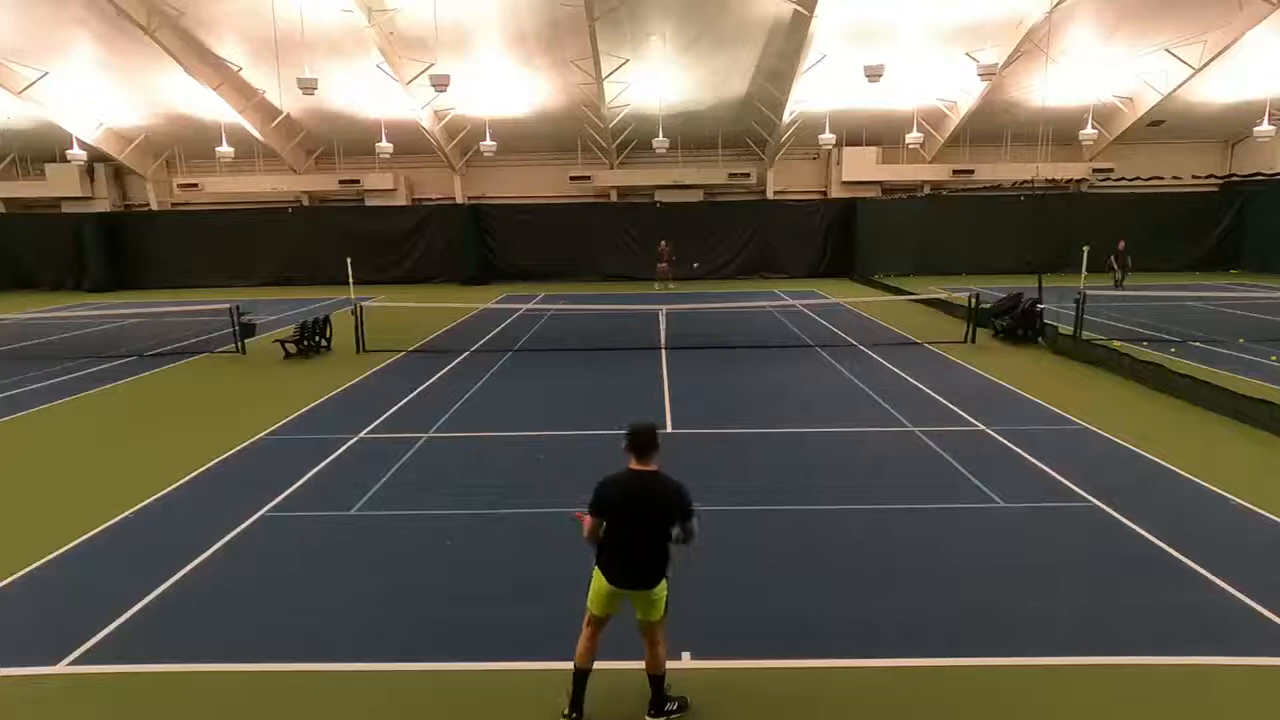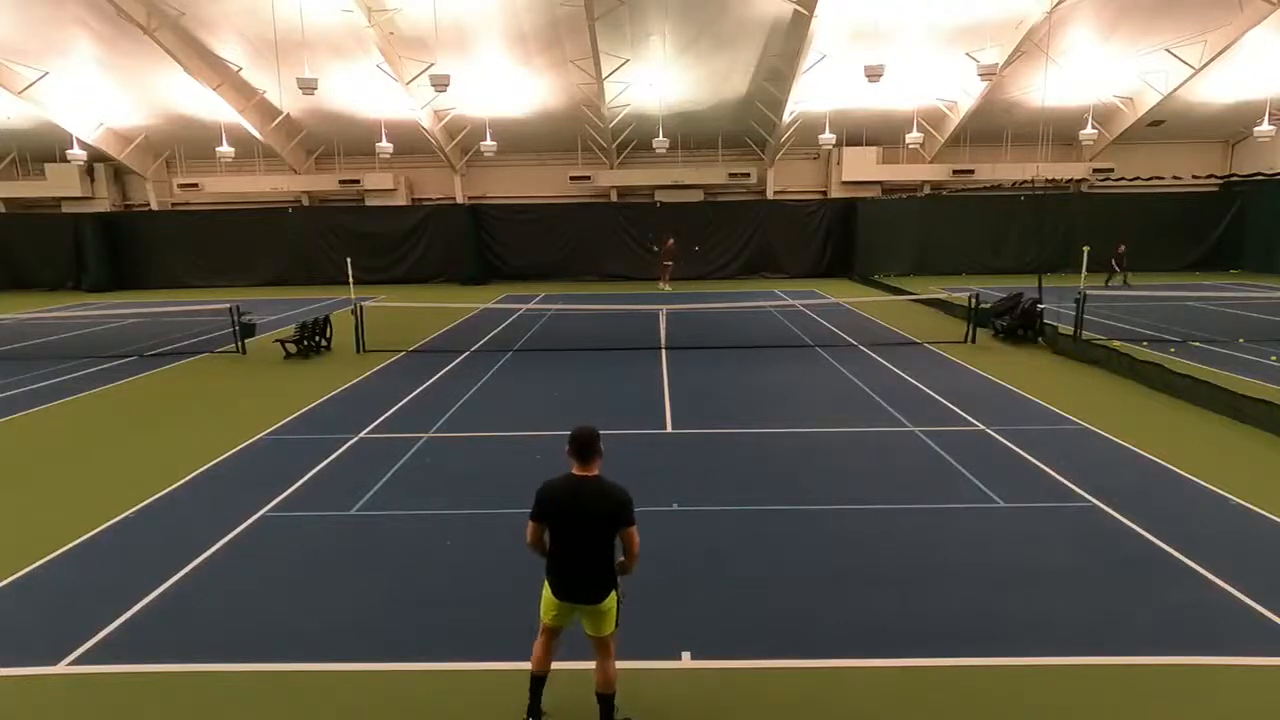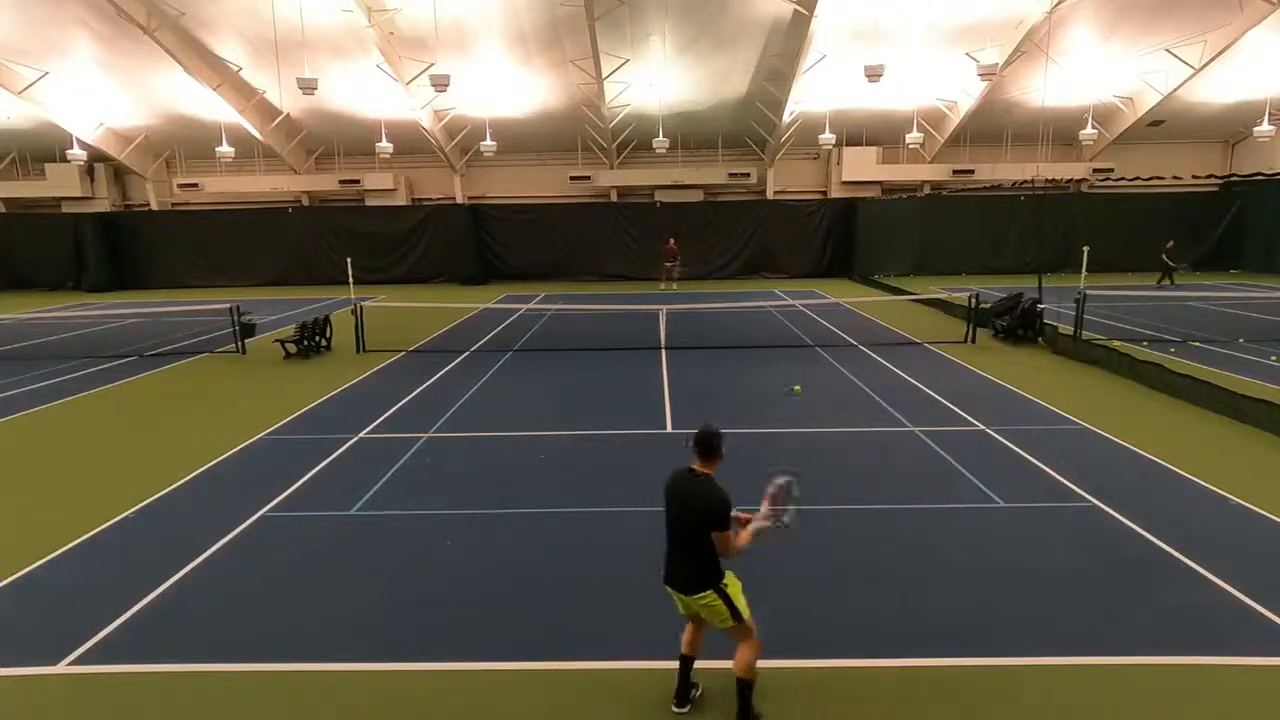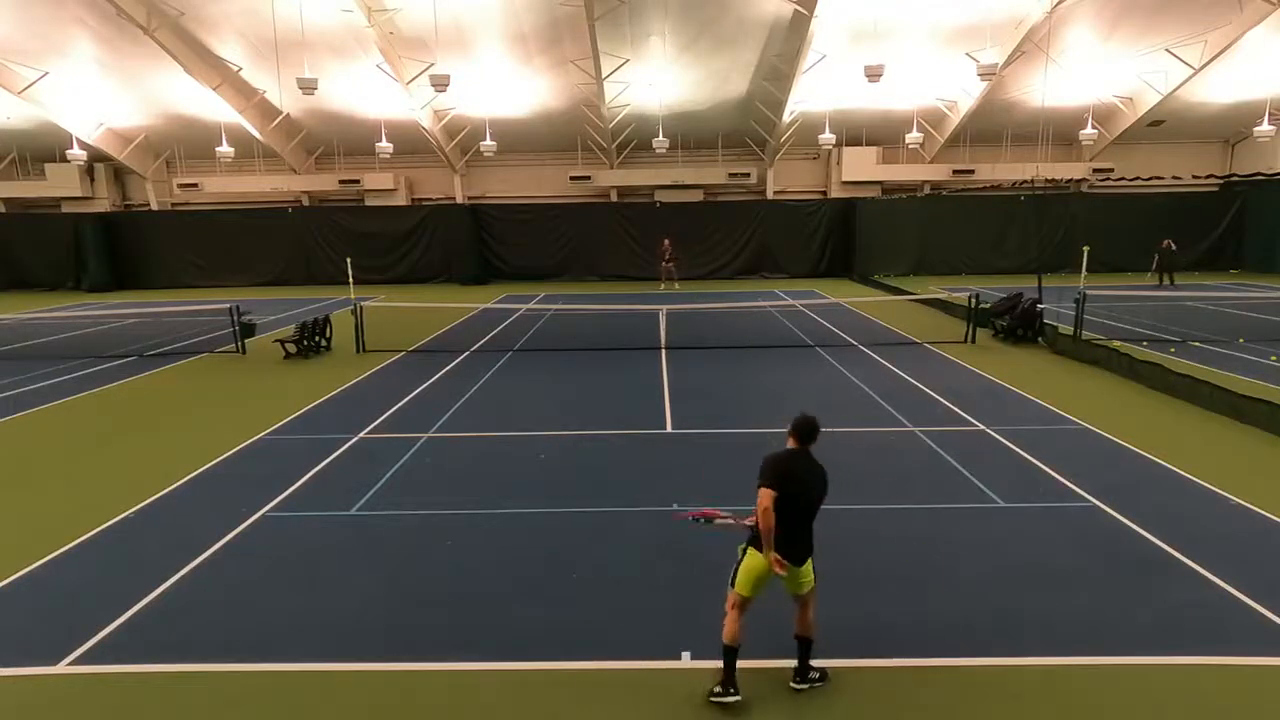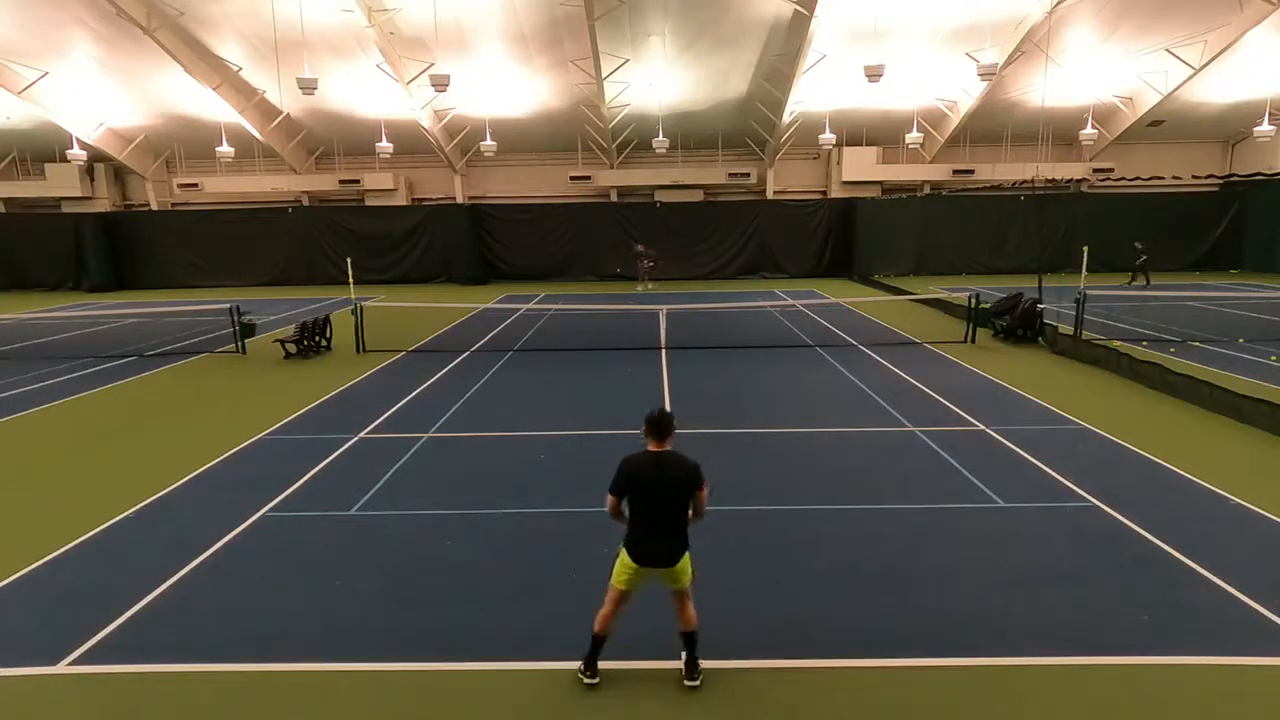
dt=1s
person 1, frame 1
left shoulder: (608, 486)
right shoulder: (674, 491)
left elbow: (590, 534)
right elbow: (688, 534)
right wrist: (673, 537)
left hip: (609, 573)
right hip: (651, 578)
left knee: (591, 631)
right knee: (654, 639)
person 1, frame 2
left shoulder: (548, 491)
right shoulder: (616, 495)
left elbow: (533, 540)
right elbow: (632, 547)
right wrist: (627, 565)
left hip: (559, 584)
right hip: (600, 588)
left knee: (546, 638)
right knee: (605, 654)
person 1, frame 3
left shoulder: (676, 480)
right shoulder: (716, 497)
right elbow: (726, 550)
left wrist: (730, 516)
right wrist: (747, 534)
left hip: (674, 578)
right hip: (705, 583)
left knee: (696, 622)
right knee: (748, 639)
left ankle: (682, 693)
person 1, frame 4
left shoulder: (775, 462)
right shoulder: (820, 473)
left elbow: (765, 508)
left wrist: (768, 551)
left hip: (762, 550)
right hip: (799, 554)
left knee: (734, 609)
right knee: (805, 604)
left ankle: (728, 684)
right ankle: (803, 671)
person 1, frame 5
left shoulder: (629, 465)
right shoulder: (690, 467)
left elbow: (612, 509)
right elbow: (700, 511)
left hip: (636, 551)
right hip: (675, 552)
left knee: (612, 603)
right knee: (684, 601)
left ankle: (591, 666)
right ankle: (692, 667)
